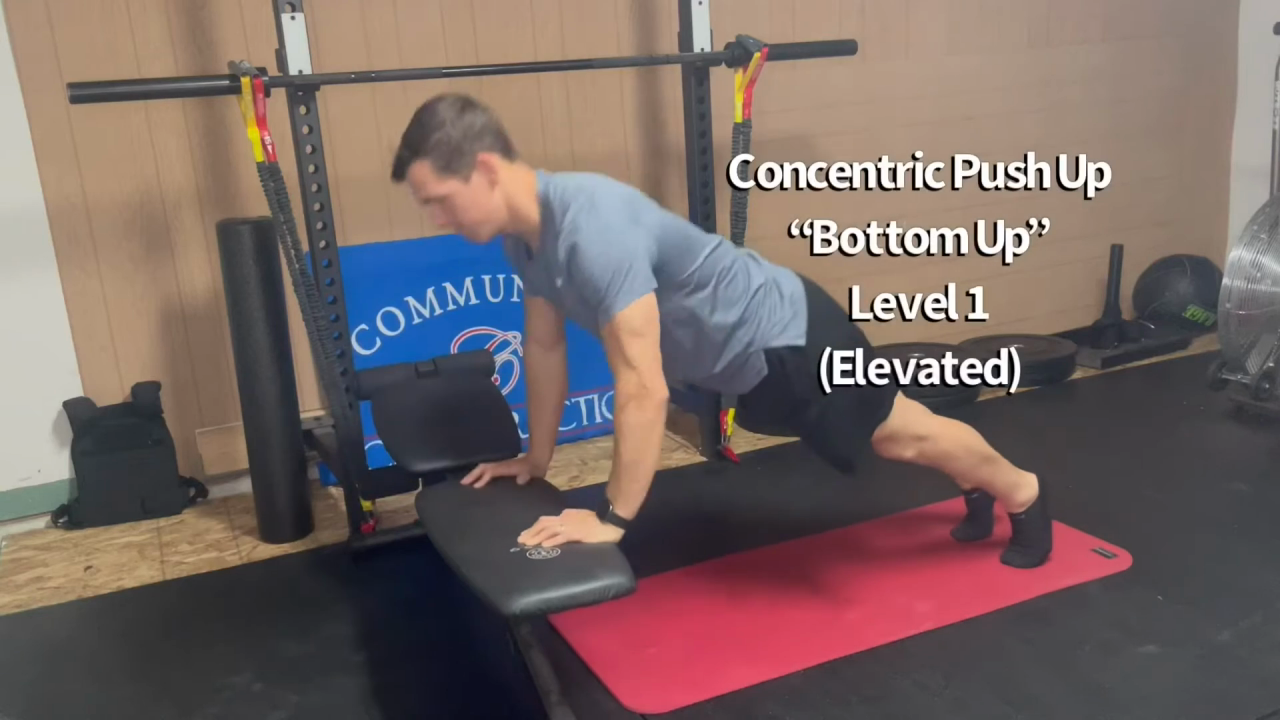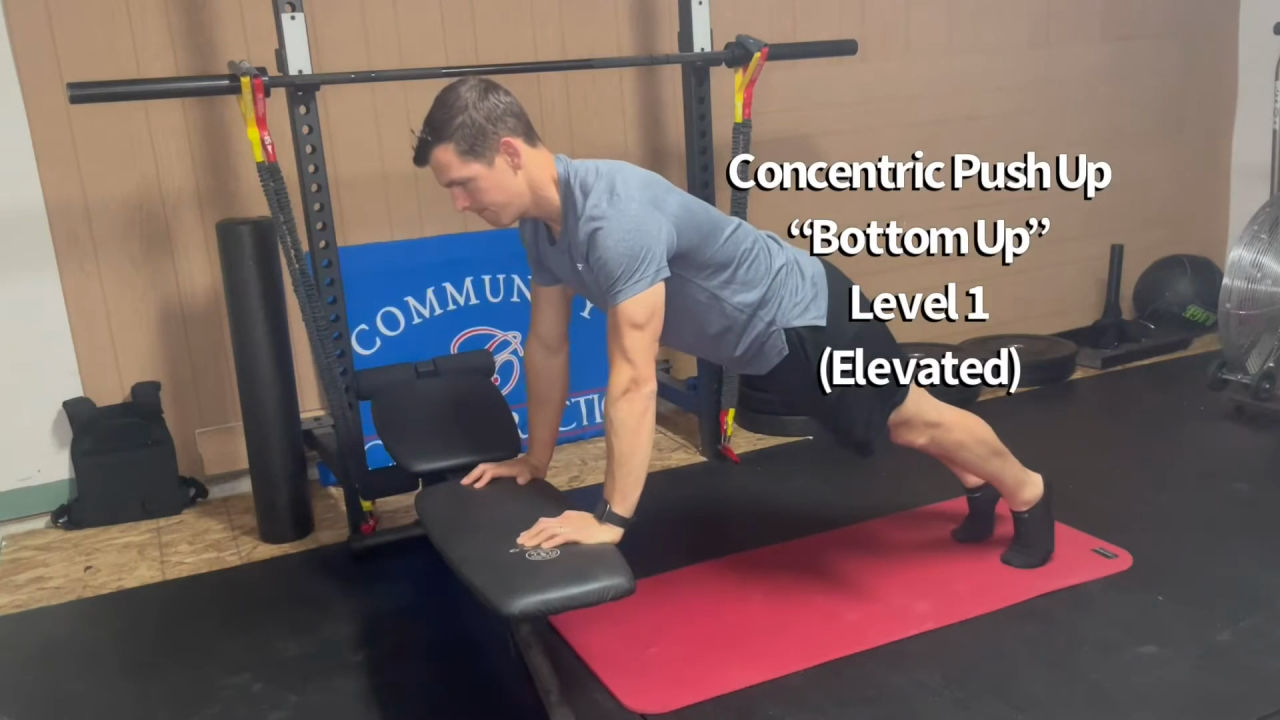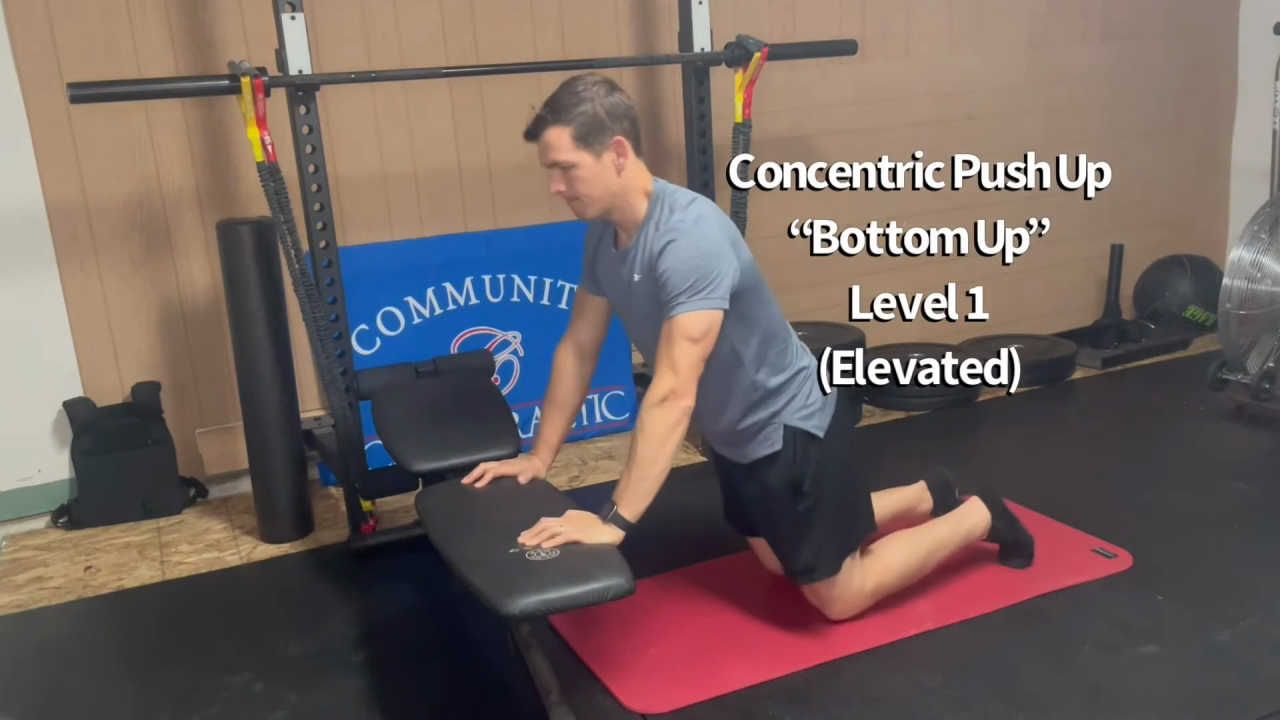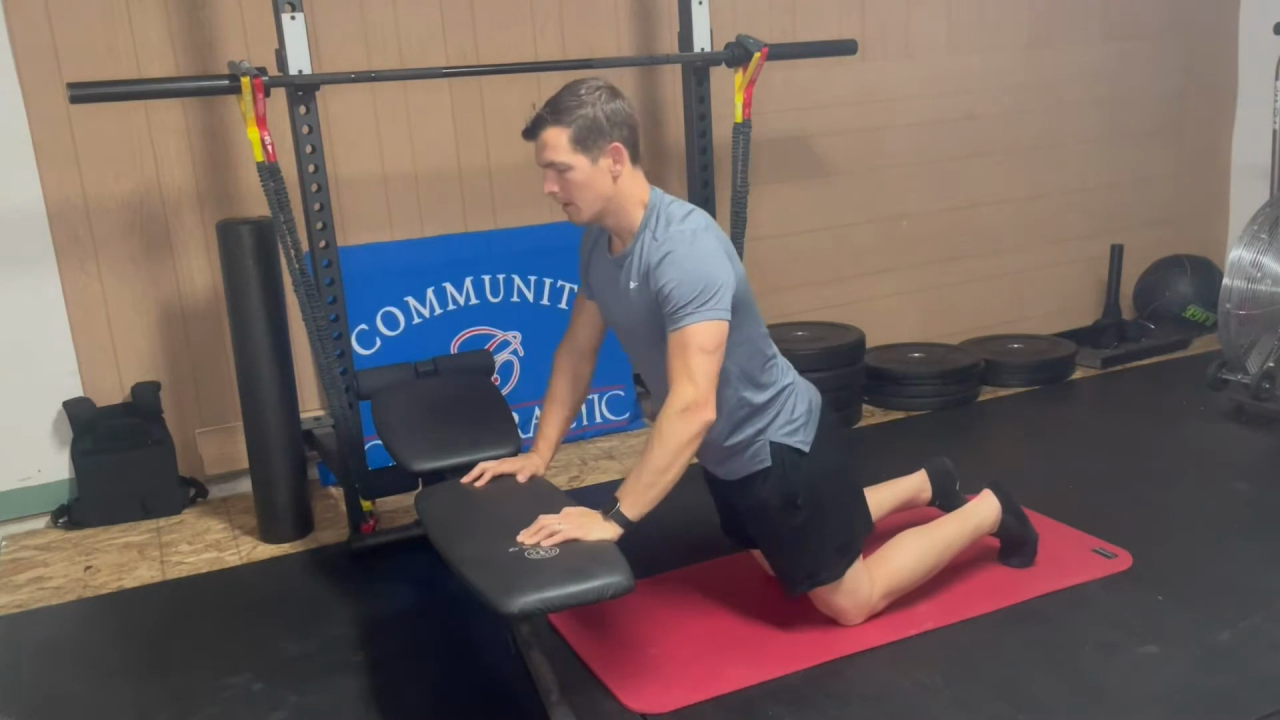
dt=1s
person 1, frame 1
left shoulder: (593, 233)
right shoulder: (528, 229)
left elbow: (644, 389)
right elbow: (545, 348)
left wrist: (614, 516)
right wrist: (535, 459)
left hip: (780, 333)
right hip: (749, 346)
left knee: (902, 433)
right knee: (882, 427)
left ankle: (1023, 496)
right ankle: (977, 493)
person 1, frame 2
left shoulder: (615, 219)
right shoulder: (542, 219)
left elbow: (634, 381)
right elbow: (547, 345)
left wrist: (611, 518)
right wrist: (535, 459)
left hip: (802, 316)
right hip: (764, 335)
left knee: (913, 421)
right knee: (885, 419)
left ankle: (1027, 493)
right ankle: (979, 486)
person 1, frame 3
left shoulder: (690, 237)
right shoulder: (604, 235)
left elbow: (673, 395)
right elbow: (577, 348)
left wrist: (614, 521)
right wrist: (538, 457)
left hip: (791, 426)
right hip: (738, 433)
left knee: (837, 595)
right knee: (784, 561)
left ankle: (978, 515)
right ankle: (926, 495)
person 1, frame 4
left shoulder: (685, 248)
right shoulder: (601, 241)
left elbow: (693, 407)
right elbow: (578, 349)
left wrist: (614, 519)
right wrist: (539, 454)
left hip: (780, 443)
right hip: (731, 450)
left knee: (849, 601)
right knee: (784, 566)
left ankle: (989, 511)
right ankle: (925, 485)
